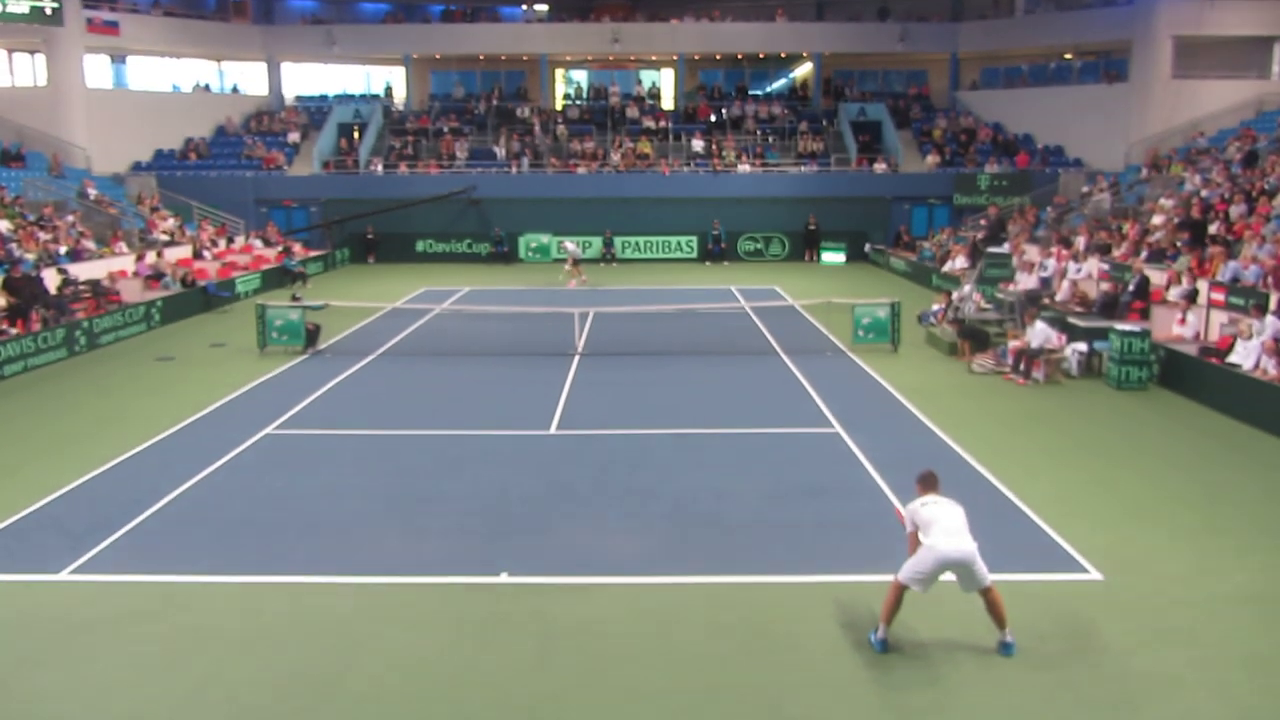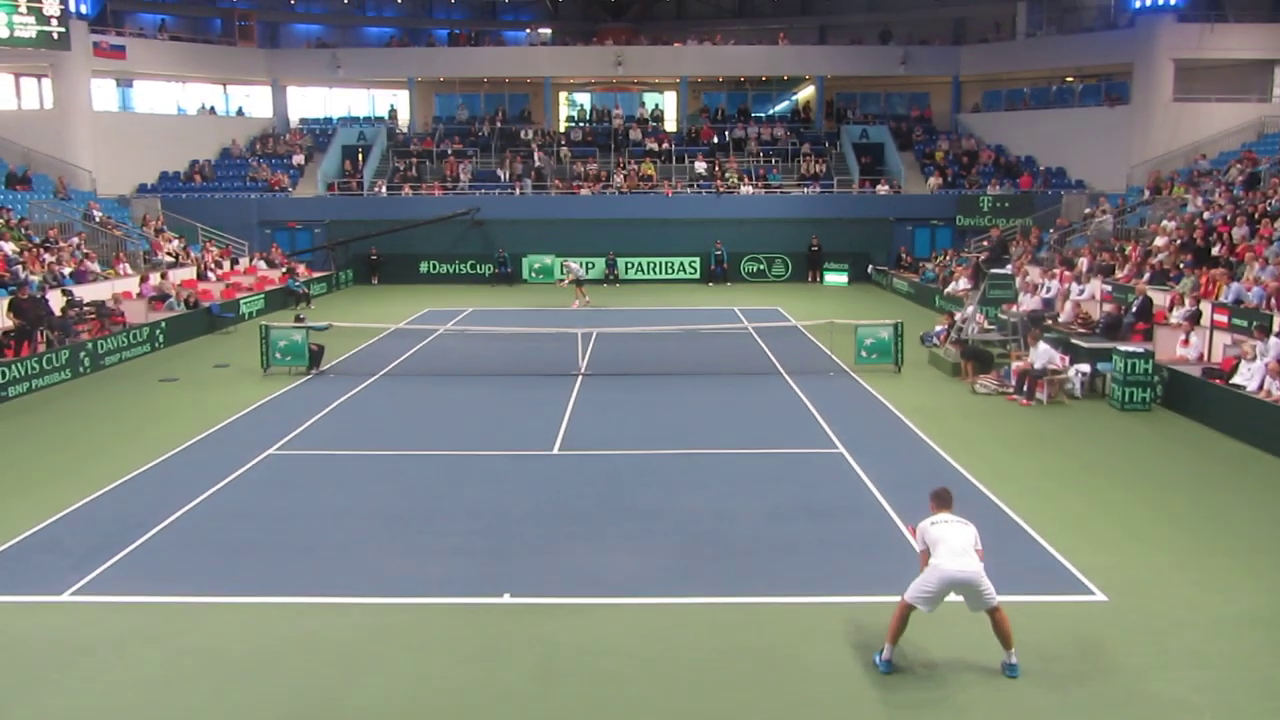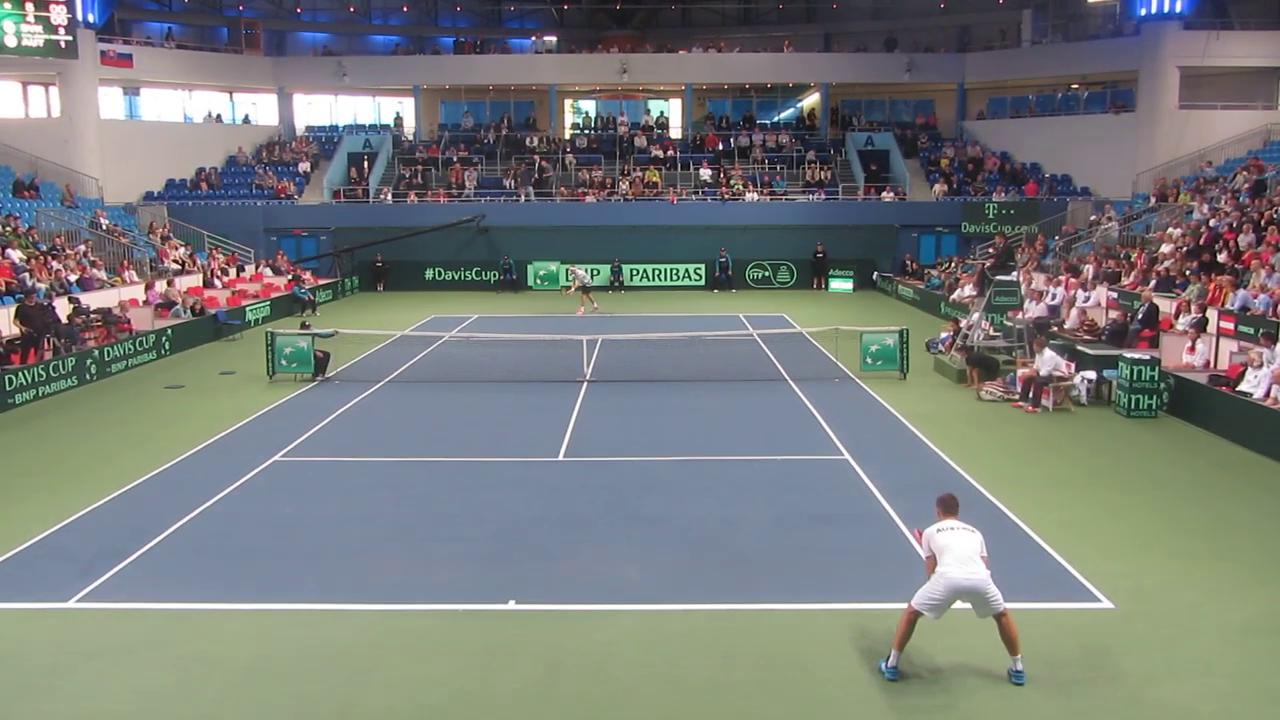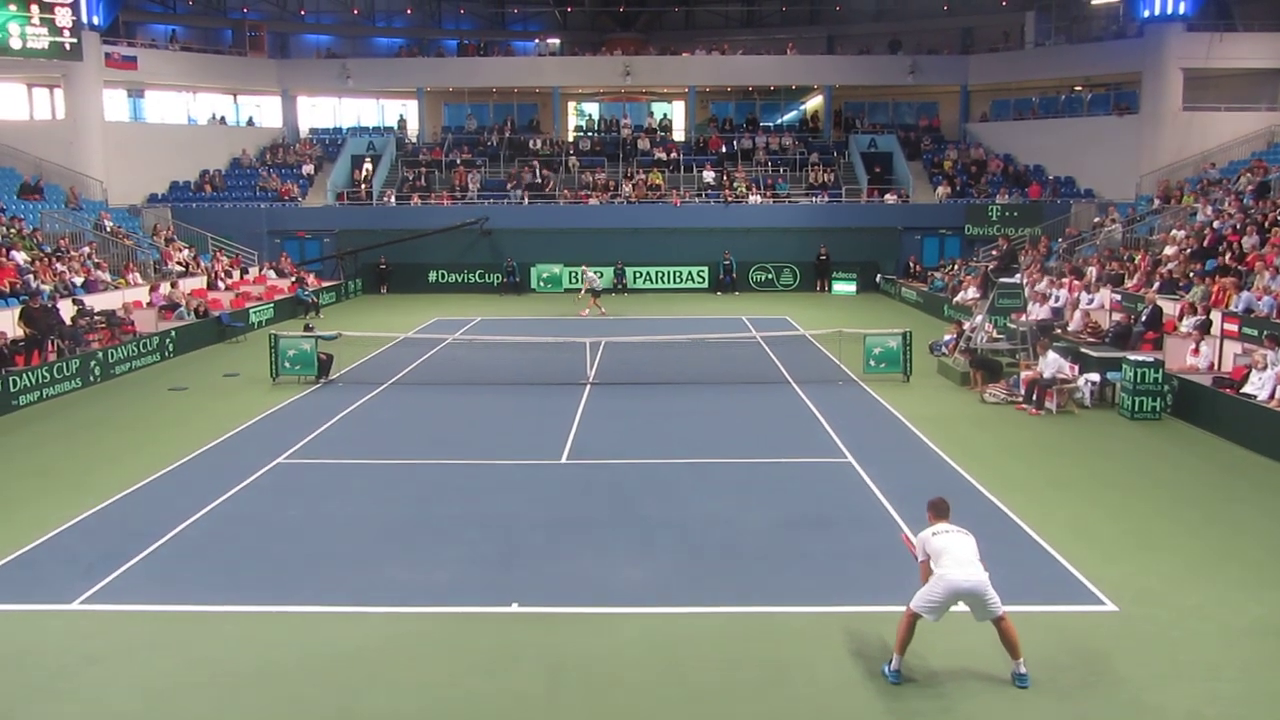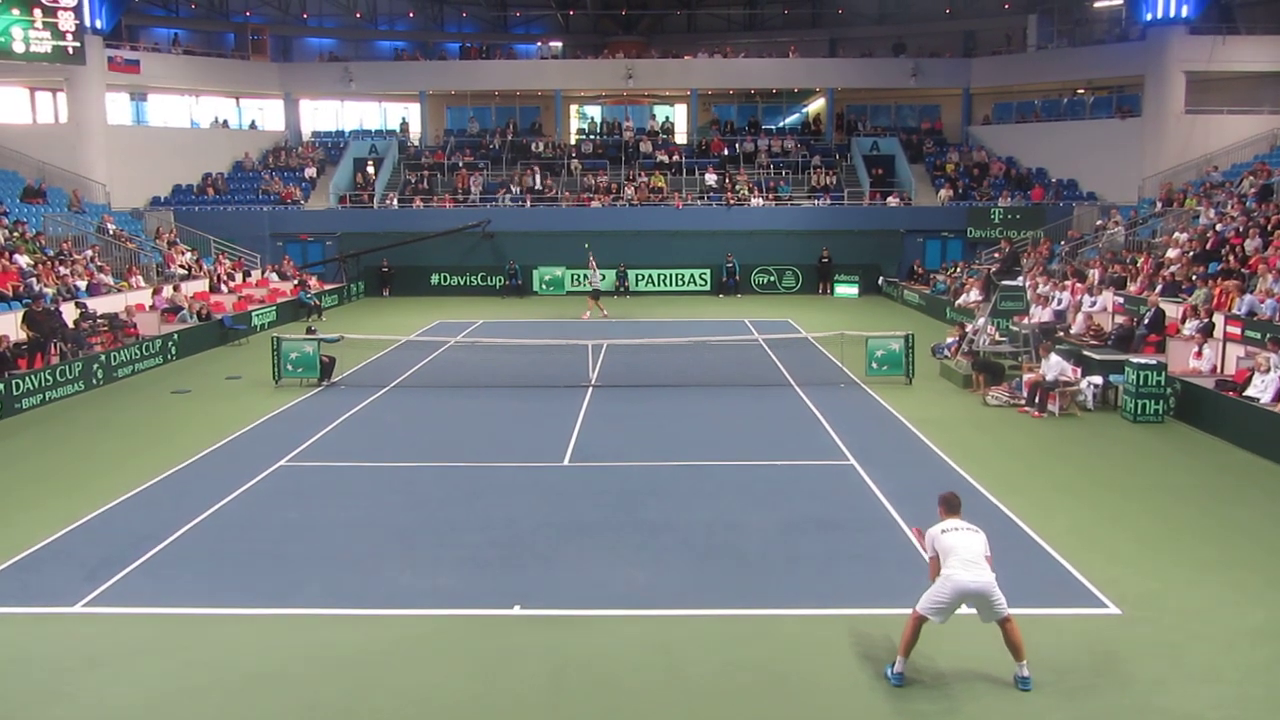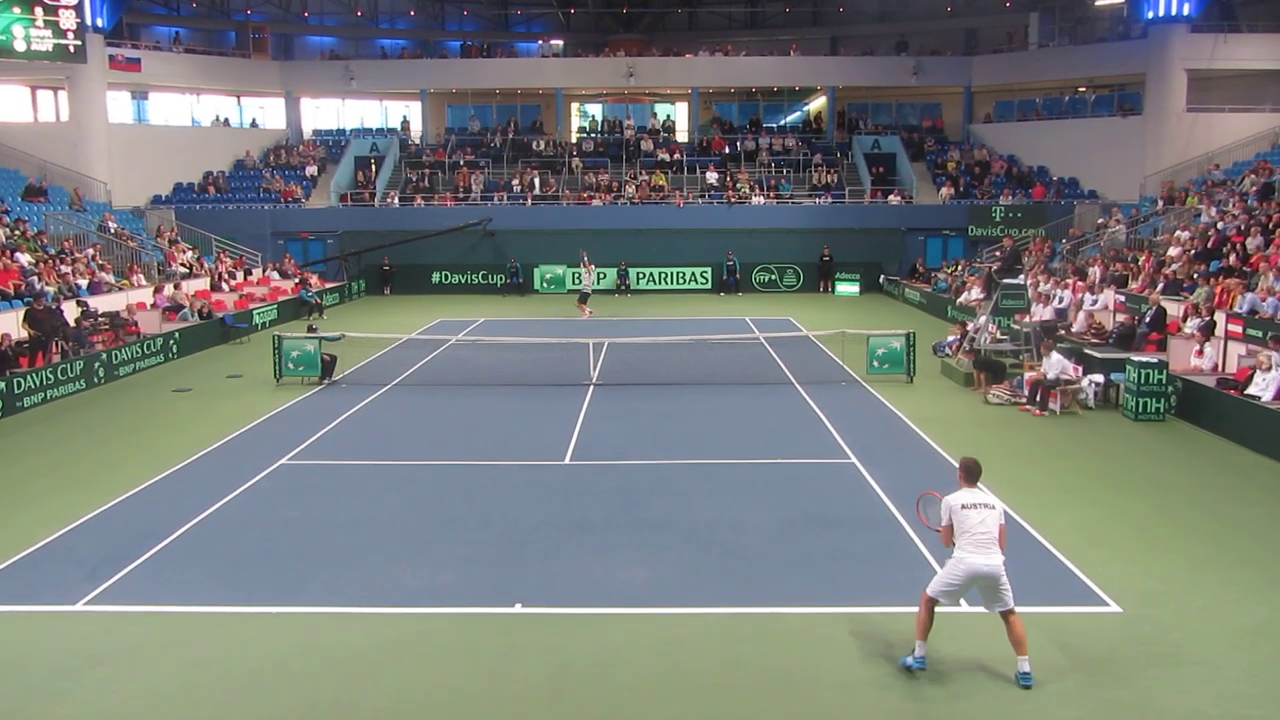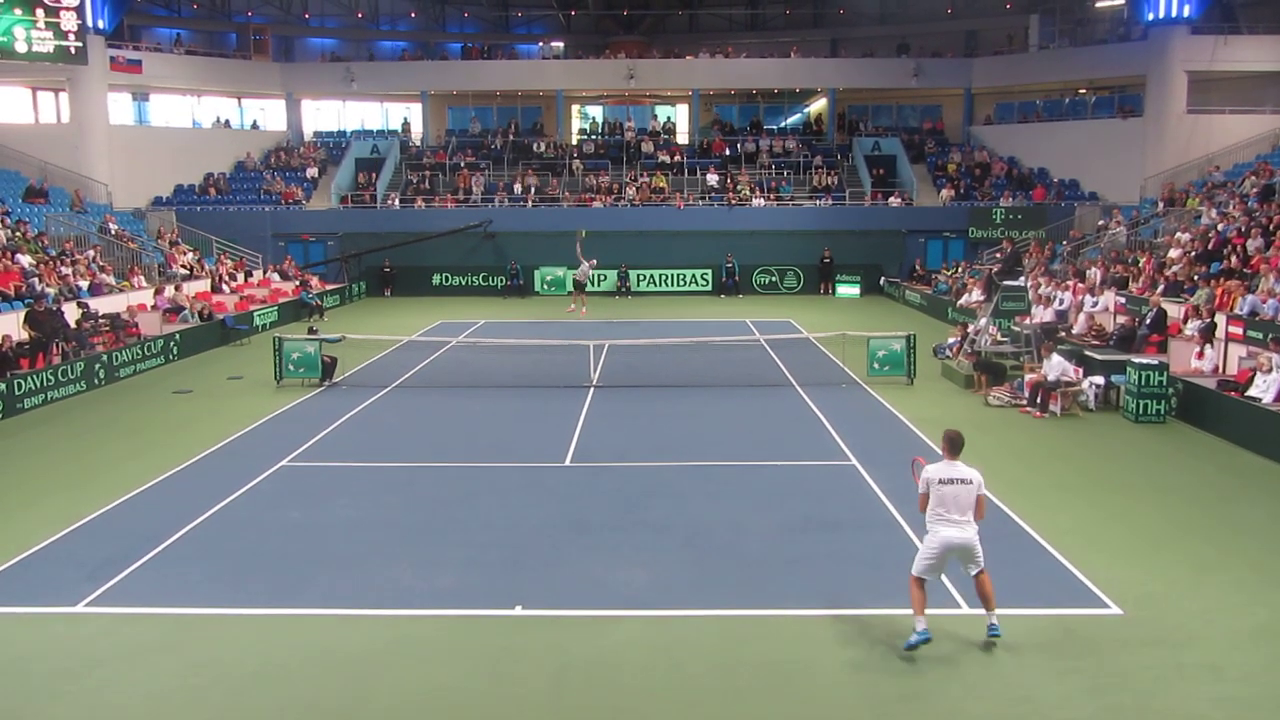
dt=0.5s
person 1, frame 1
left shoulder: (913, 507)
right shoulder: (956, 506)
left elbow: (914, 549)
left hip: (935, 550)
right hip: (967, 550)
left knee: (898, 586)
right knee: (987, 590)
left ankle: (880, 637)
right ankle: (1006, 640)
person 1, frame 2
left shoulder: (924, 525)
right shoulder: (969, 525)
left elbow: (924, 567)
left hip: (941, 570)
right hip: (972, 571)
left knee: (904, 606)
right knee: (995, 610)
left ankle: (886, 658)
right ankle: (1011, 661)
person 1, frame 3
left shoulder: (930, 531)
right shoulder: (975, 532)
left elbow: (931, 574)
left hip: (948, 578)
right hip: (979, 578)
left knee: (911, 612)
right knee: (1002, 615)
left ankle: (892, 665)
right ankle: (1017, 668)
person 1, frame 4
left shoulder: (924, 535)
right shoulder: (967, 534)
left elbow: (926, 579)
left hip: (947, 580)
right hip: (978, 580)
left knee: (910, 615)
right knee: (1001, 619)
left ankle: (894, 668)
right ankle: (1020, 672)
person 1, frame 5
left shoulder: (933, 532)
right shoulder: (978, 531)
left elbow: (934, 575)
left hip: (953, 581)
right hip: (985, 581)
left knee: (916, 618)
right knee: (1006, 621)
left ankle: (898, 671)
right ankle: (1023, 674)
person 1, frame 6
left shoulder: (951, 500)
right shoulder: (994, 503)
left elbow: (947, 542)
right elbow: (1001, 544)
left hip: (964, 563)
right hip: (994, 565)
left knee: (927, 601)
right knee: (1010, 615)
left ankle: (919, 656)
right ankle: (1024, 670)
person 1, frame 7
left shoulder: (930, 471)
right shoulder: (974, 475)
left elbow: (922, 507)
right elbow: (980, 514)
left hip: (939, 536)
right hip: (968, 536)
left knee: (916, 581)
right knee: (980, 575)
left ankle: (921, 629)
right ankle: (992, 623)
